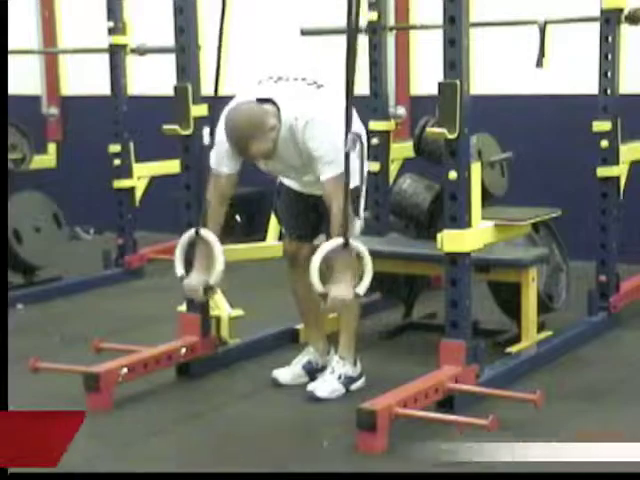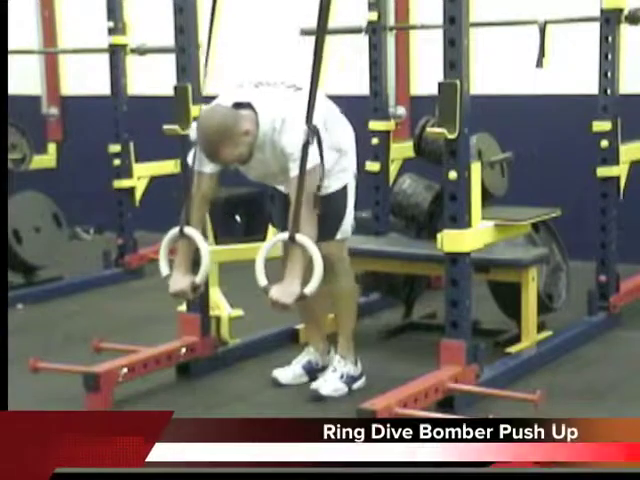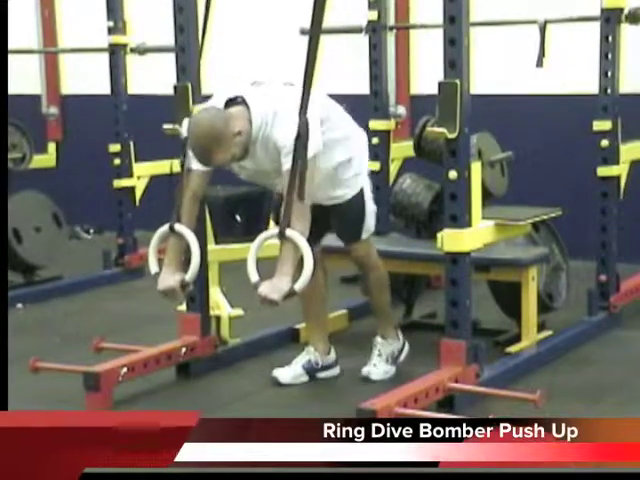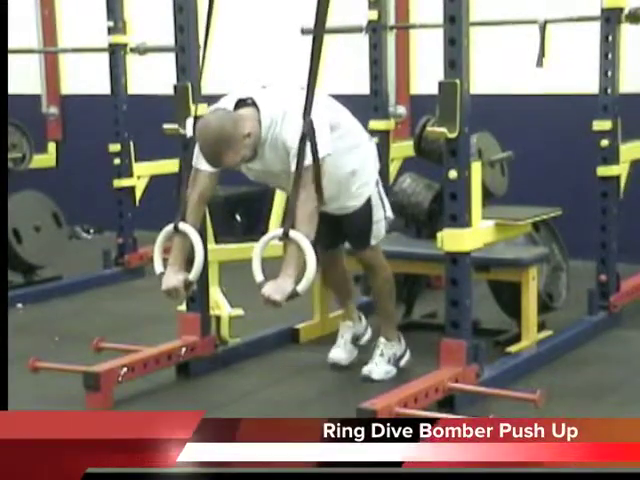
dt=0.5s
person 1, frame 1
left shoulder: (316, 123)
right shoulder: (230, 126)
left elbow: (337, 204)
right elbow: (218, 196)
left wrist: (342, 278)
right wrist: (201, 267)
left hip: (341, 168)
right hip: (295, 176)
left knee: (337, 255)
right knee: (295, 254)
left ankle: (347, 361)
right ankle: (317, 352)
person 1, frame 2
left shoulder: (291, 124)
right shoulder: (213, 129)
left elbow: (305, 206)
right elbow: (200, 199)
left wrist: (291, 281)
right wrist: (182, 269)
left hip: (331, 165)
right hip: (285, 176)
left knee: (331, 254)
right knee: (299, 257)
left ankle: (346, 361)
right ankle: (320, 352)
person 1, frame 3
left shoulder: (286, 120)
right shoulder: (208, 127)
left elbow: (298, 201)
right elbow: (190, 196)
left wrist: (282, 277)
right wrist: (171, 266)
left hip: (340, 168)
right hip: (291, 177)
left knee: (360, 253)
left ankle: (390, 339)
right ankle: (320, 353)
person 1, frame 4
left shoulder: (296, 122)
right shoulder: (217, 127)
left elbow: (307, 200)
right elbow: (196, 196)
left wrist: (287, 277)
right wrist: (175, 266)
left hip: (351, 174)
right hip: (311, 185)
left knee: (368, 256)
right knee: (326, 256)
left ankle: (392, 342)
right ankle: (353, 322)
